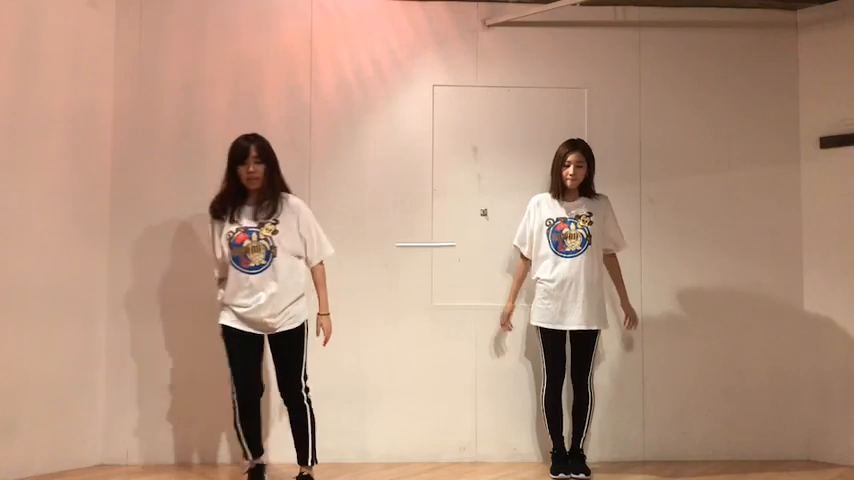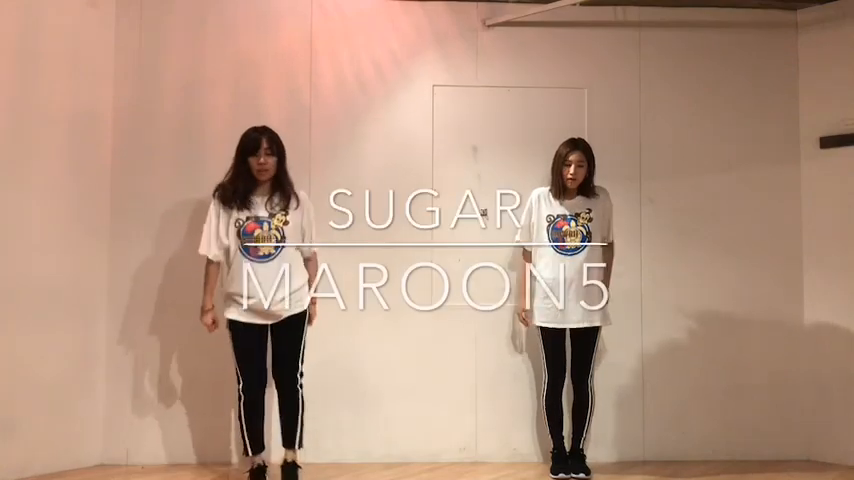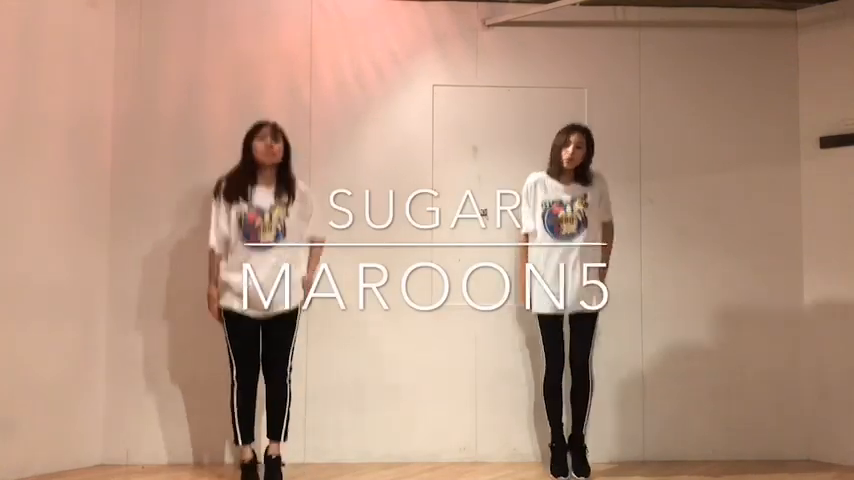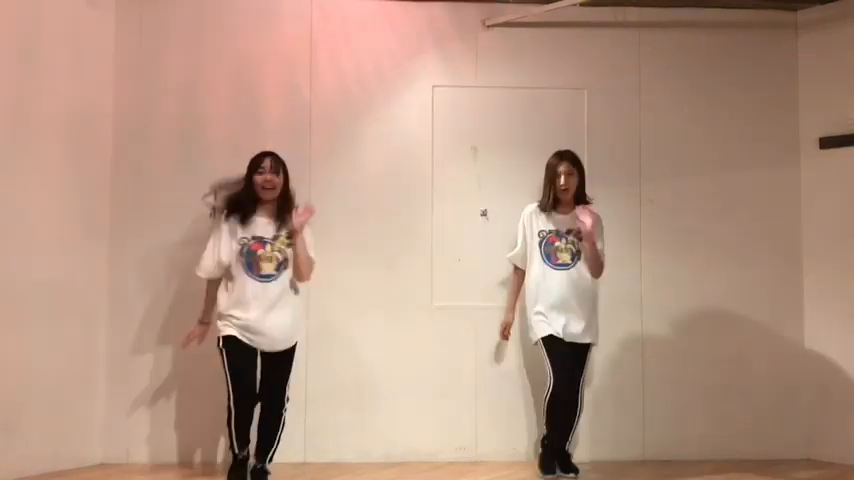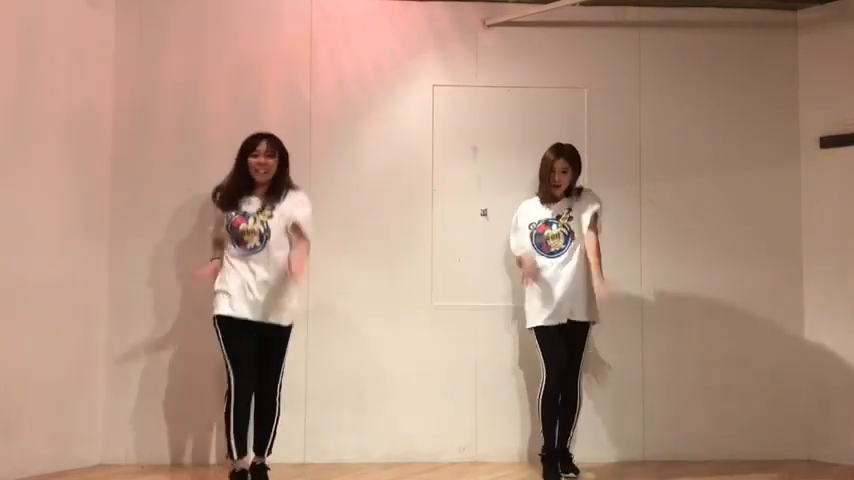
dt=0.4s
person 1, frame 1
left shoulder: (291, 207)
right shoulder: (224, 212)
left elbow: (316, 260)
right elbow: (221, 271)
left wrist: (324, 311)
right wrist: (227, 306)
left hip: (288, 315)
right hip: (239, 318)
left knee: (295, 393)
right knee: (246, 393)
person 1, frame 2
left shoulder: (296, 200)
right shoulder: (225, 201)
left elbow: (309, 254)
right elbow: (214, 256)
left wrist: (312, 298)
right wrist: (208, 304)
left hip: (290, 306)
right hip: (243, 310)
left knee: (288, 380)
right knee: (250, 386)
person 1, frame 3
left shoulder: (298, 194)
right shoulder: (230, 191)
left elbow: (316, 238)
right elbow: (217, 244)
left wrist: (309, 274)
right wrist: (212, 290)
left hip: (284, 301)
right hip: (239, 301)
left knee: (278, 375)
right knee: (244, 377)
person 1, frame 4
left shoulder: (293, 223)
right shoulder: (232, 222)
left elbow: (305, 274)
right elbow: (214, 275)
left wrist: (299, 233)
right wrist: (204, 320)
left hip: (281, 328)
right hip: (236, 325)
left knee: (275, 401)
right knee: (241, 397)
person 1, frame 5
left shoulder: (292, 199)
right shoulder: (228, 199)
left elbow: (301, 232)
left wrist: (299, 255)
right wrist: (217, 262)
left hip: (275, 308)
right hip: (233, 304)
left knee: (268, 386)
right knee: (240, 381)
person 2, frame 1
left shoulder: (600, 205)
right shoulder: (540, 204)
left elbow: (609, 255)
right elbow: (525, 256)
left wrist: (625, 302)
right wrist: (511, 301)
left hip: (587, 308)
right hip: (549, 307)
left knee: (582, 381)
right knee: (553, 381)
left ankle: (577, 452)
right ankle: (557, 452)
person 2, frame 2
left shoulder: (601, 199)
right shoulder: (539, 199)
left elbow: (607, 246)
right elbow: (528, 253)
left wrist: (604, 288)
right wrist: (523, 298)
left hip: (588, 306)
right hip: (549, 305)
left knee: (582, 380)
right knee: (554, 380)
left ankle: (577, 452)
right ankle: (558, 451)
person 2, frame 3
left shoulder: (596, 185)
right shoulder: (536, 183)
left elbow: (606, 226)
right elbow: (528, 234)
left wrist: (603, 271)
right wrist: (524, 279)
left hip: (584, 290)
right hip: (547, 290)
left knee: (581, 367)
right knee: (554, 367)
left ankle: (577, 442)
right ankle: (558, 443)
person 2, frame 4
left shoulder: (590, 218)
right shoulder: (532, 216)
left elbow: (597, 271)
right elbow: (520, 267)
left wrist: (589, 236)
right wrist: (509, 311)
left hip: (580, 318)
right hip: (544, 314)
left knee: (572, 390)
right knee: (557, 382)
left ankle: (562, 452)
right ankle: (549, 447)
person 2, frame 5
left shoulder: (585, 201)
right shoulder: (527, 209)
left elbow: (591, 236)
right elbow: (520, 257)
left wrist: (598, 275)
right wrist: (526, 266)
left hip: (577, 303)
right hip: (542, 305)
left knee: (571, 378)
right knee: (553, 372)
left ankle: (563, 450)
